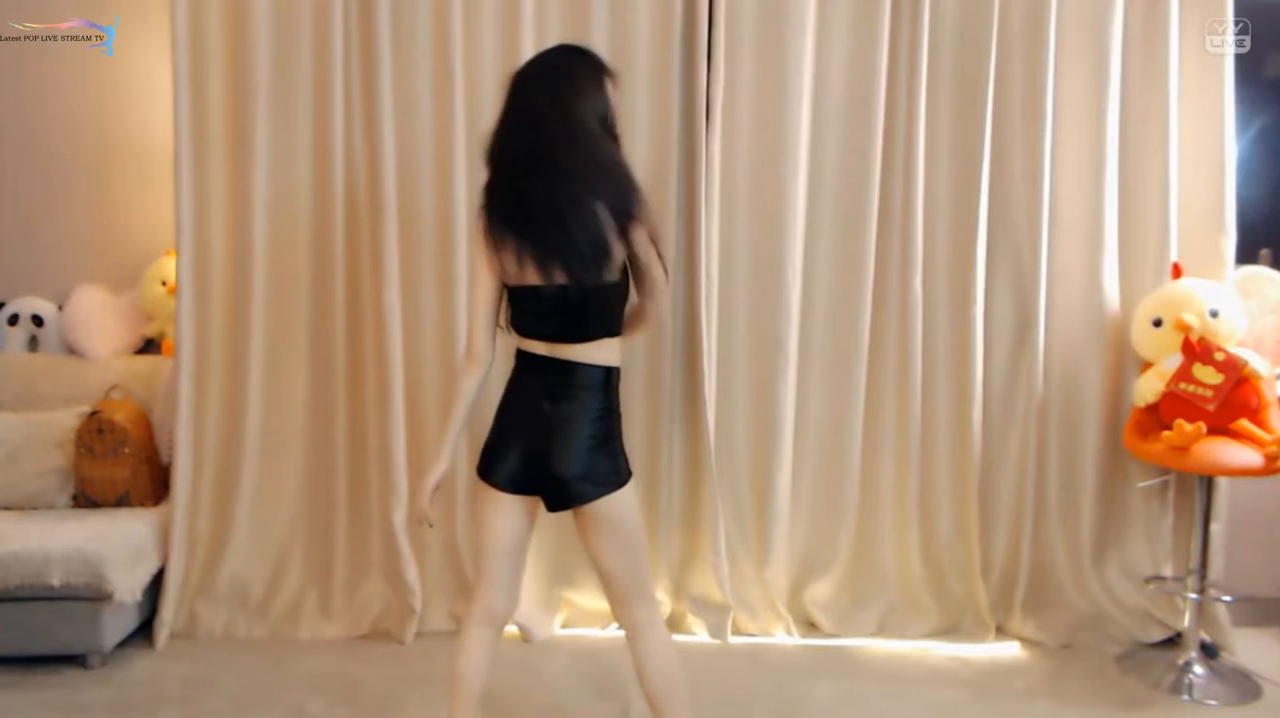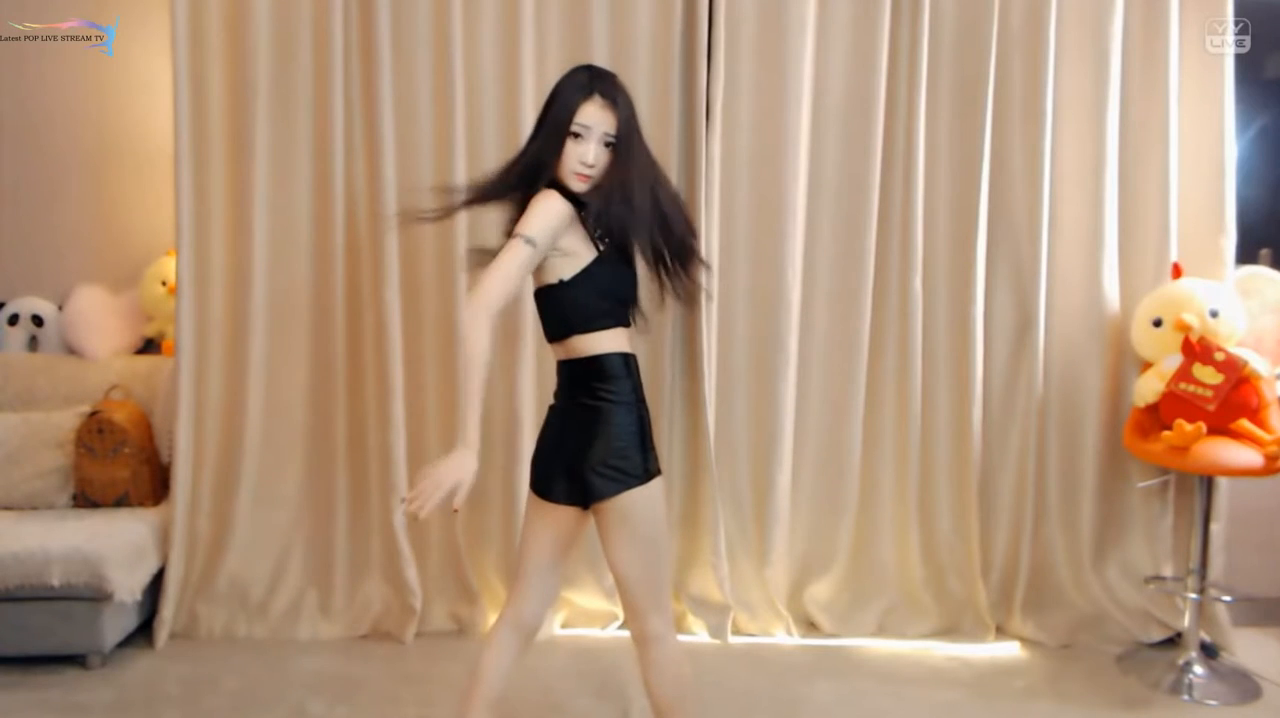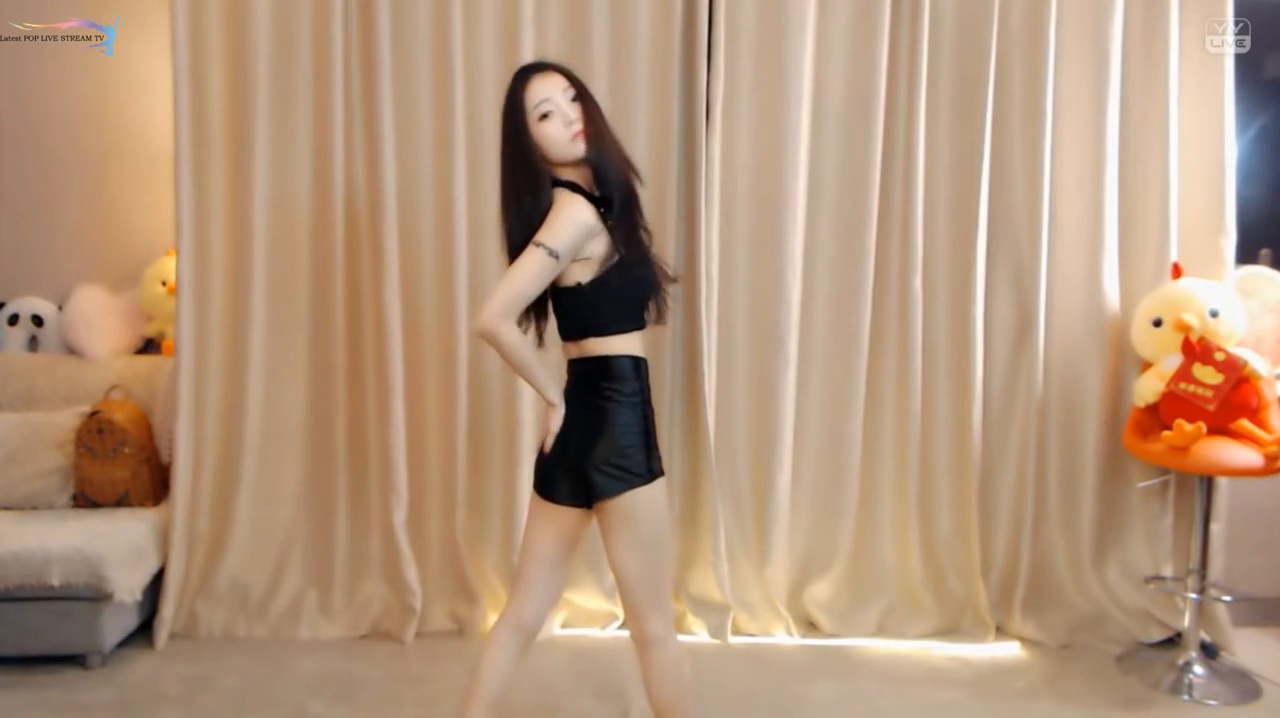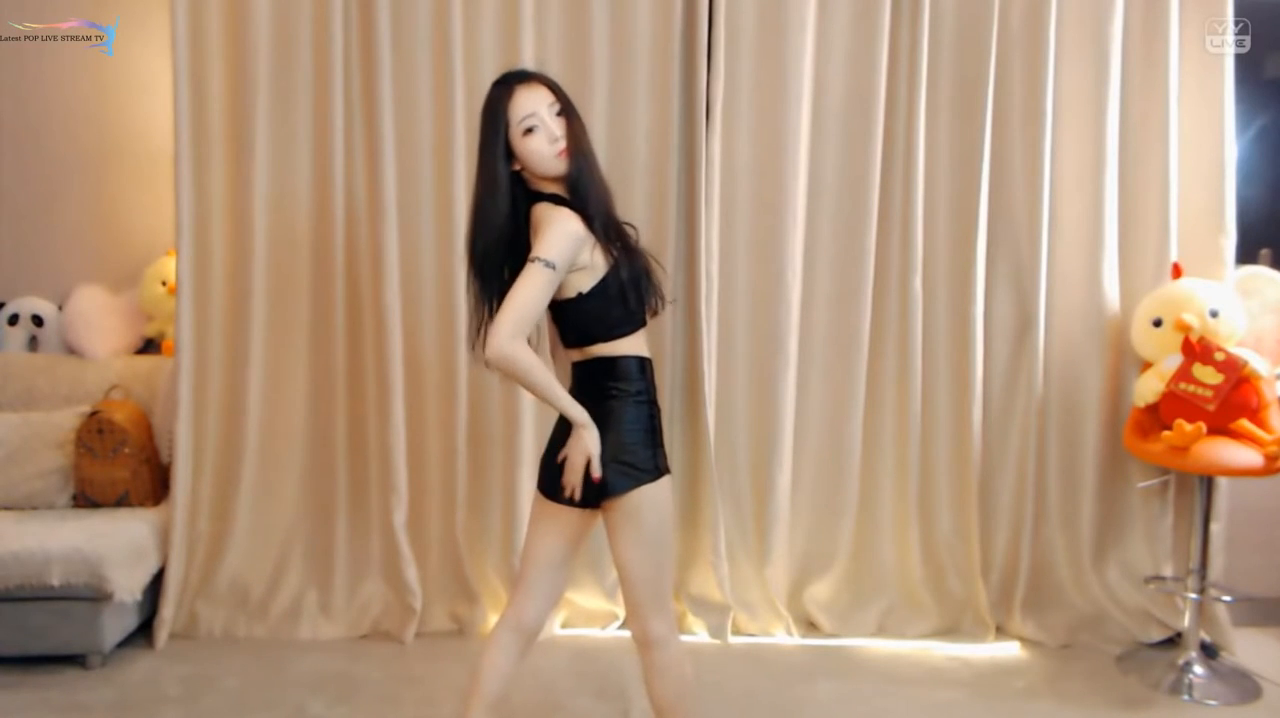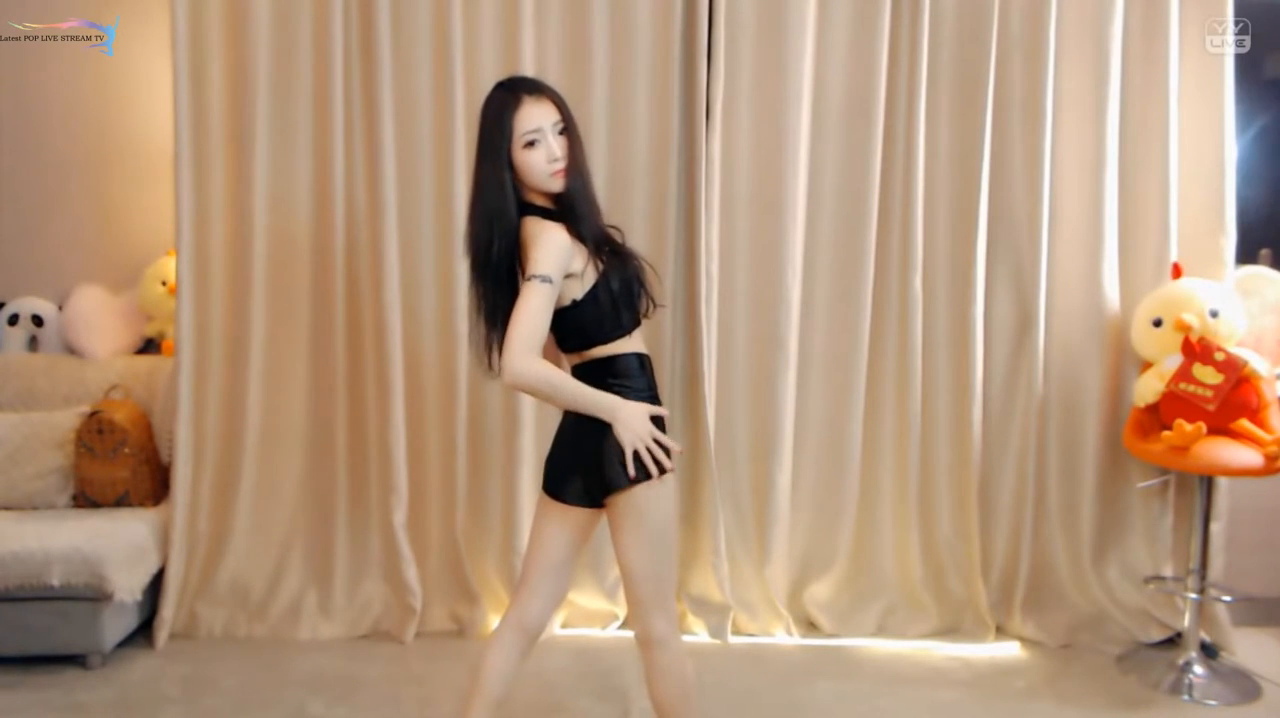
dt=0.5s
person 1, frame 1
left shoulder: (497, 221)
right shoulder: (614, 209)
left elbow: (478, 335)
right elbow: (648, 310)
left wrist: (446, 451)
right wrist: (628, 316)
left hip: (516, 418)
right hip: (583, 422)
left knee: (489, 609)
right knee: (639, 614)
person 1, frame 2
left shoulder: (583, 215)
right shoulder: (553, 207)
right elbow: (478, 312)
right wrist: (469, 445)
left hip: (575, 420)
right hip: (607, 419)
left knee: (521, 612)
right knee: (653, 623)
person 1, frame 3
left shoulder: (586, 204)
right shoulder: (576, 212)
right elbow: (492, 318)
right wrist: (553, 396)
left hip: (580, 424)
right hip: (616, 422)
left knee: (523, 612)
right knee: (654, 626)
person 1, frame 4
left shoulder: (555, 217)
right shoulder: (564, 224)
right elbow: (502, 345)
right wrist: (581, 418)
left hip: (590, 422)
right hip: (620, 422)
left knee: (524, 612)
right knee: (655, 625)
person 1, frame 5
left shoulder: (542, 228)
right shoulder: (553, 238)
right elbow: (520, 366)
right wrist: (616, 410)
left hip: (583, 433)
right hip: (619, 430)
left knee: (526, 613)
right knee: (657, 622)
